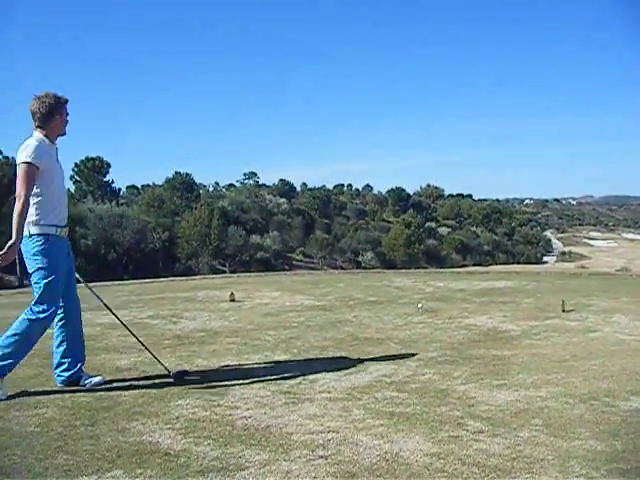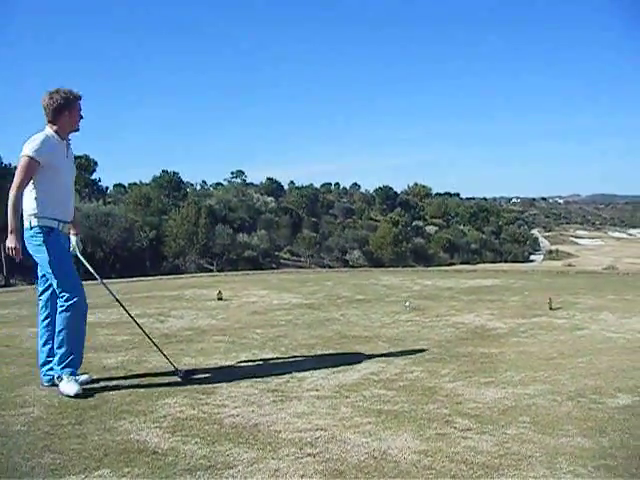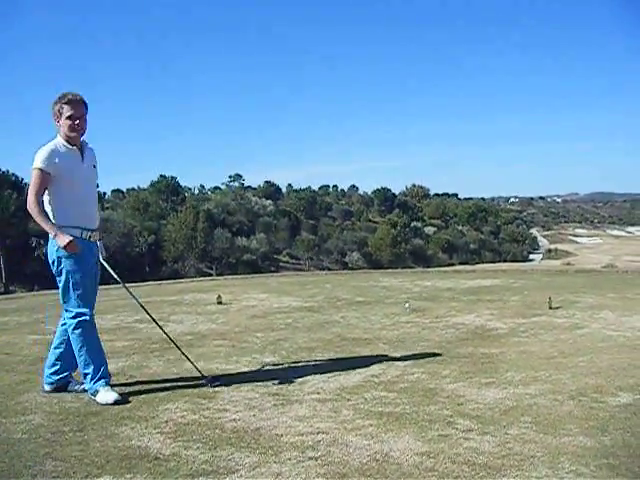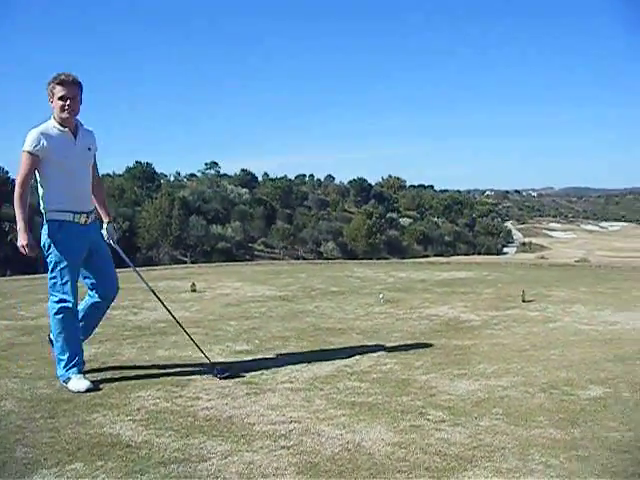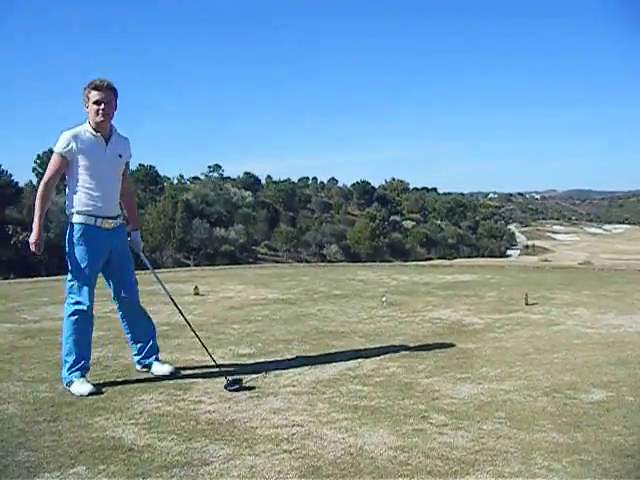
dt=0.3s
person 1, frame 1
left shoulder: (50, 149)
right shoulder: (34, 148)
left hip: (58, 239)
right hip: (42, 240)
left knee: (69, 308)
right knee: (43, 310)
left ankle: (69, 371)
person 1, frame 2
left shoulder: (66, 147)
right shoulder: (39, 144)
right elbow: (16, 189)
left wrist: (73, 231)
right wrist: (12, 233)
left hip: (59, 235)
right hip: (43, 233)
left knee: (53, 303)
right knee: (72, 299)
left ankle: (55, 369)
right ankle: (65, 368)
person 1, frame 3
left shoulder: (90, 153)
right shoulder: (49, 154)
right elbow: (33, 201)
left wrist: (97, 238)
right wrist: (58, 233)
left hip: (87, 244)
right hip: (67, 245)
left knee: (76, 312)
right knee: (80, 314)
left ankle: (56, 377)
right ankle: (97, 381)
person 1, frame 4
left shoulder: (89, 137)
right shoulder: (39, 137)
right elbow: (22, 185)
left wrist: (108, 221)
right wrist: (23, 230)
left hip: (90, 225)
right hip: (61, 227)
left knee: (107, 287)
right knee: (63, 299)
left ankle: (62, 338)
right ankle: (69, 369)
person 1, frame 5
left shoulder: (123, 143)
right shoulder: (71, 139)
right elbow: (47, 184)
left wrist: (135, 229)
right wrist: (37, 226)
left hip: (116, 230)
right hip: (85, 230)
left knee: (128, 298)
right knee: (80, 303)
left ankle: (146, 357)
right ankle: (73, 373)
